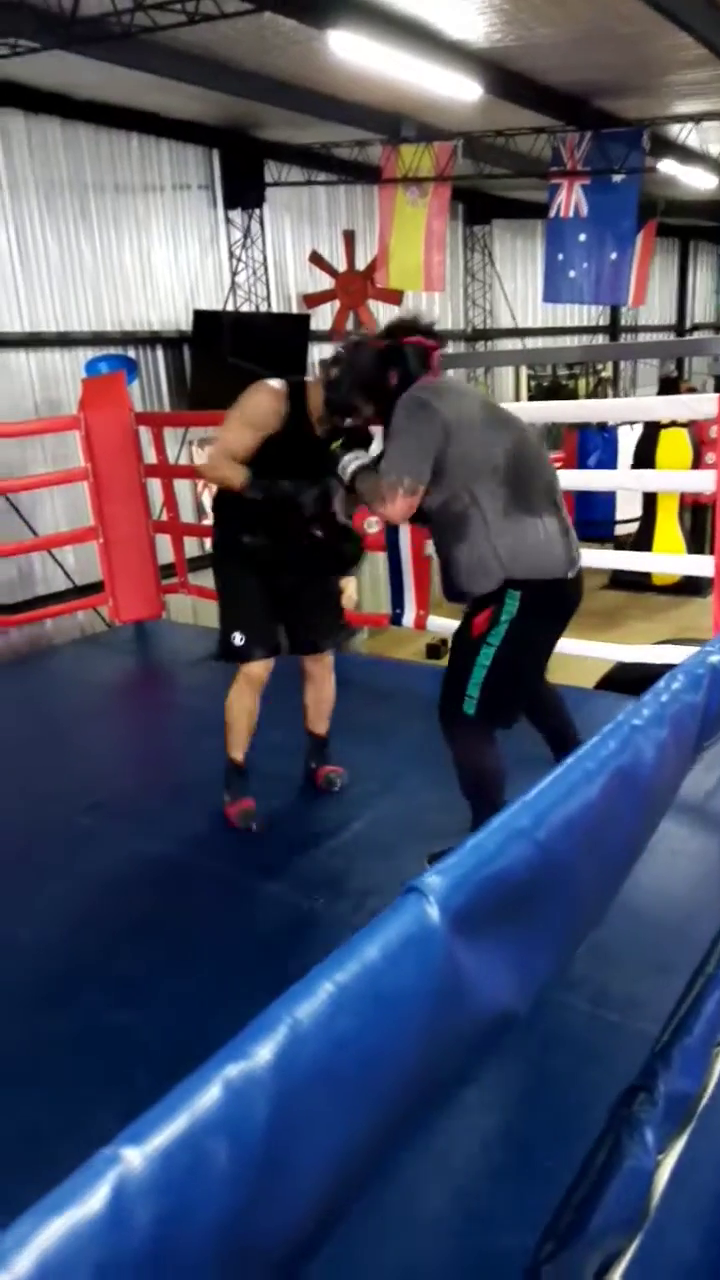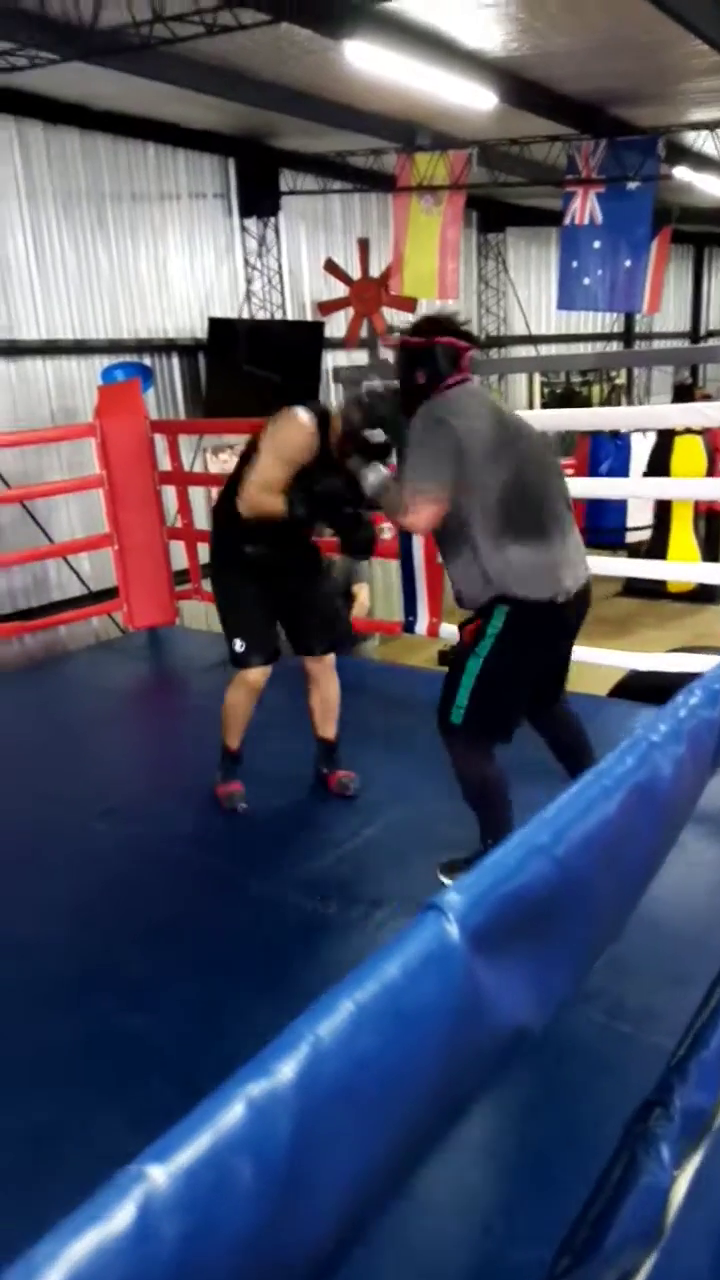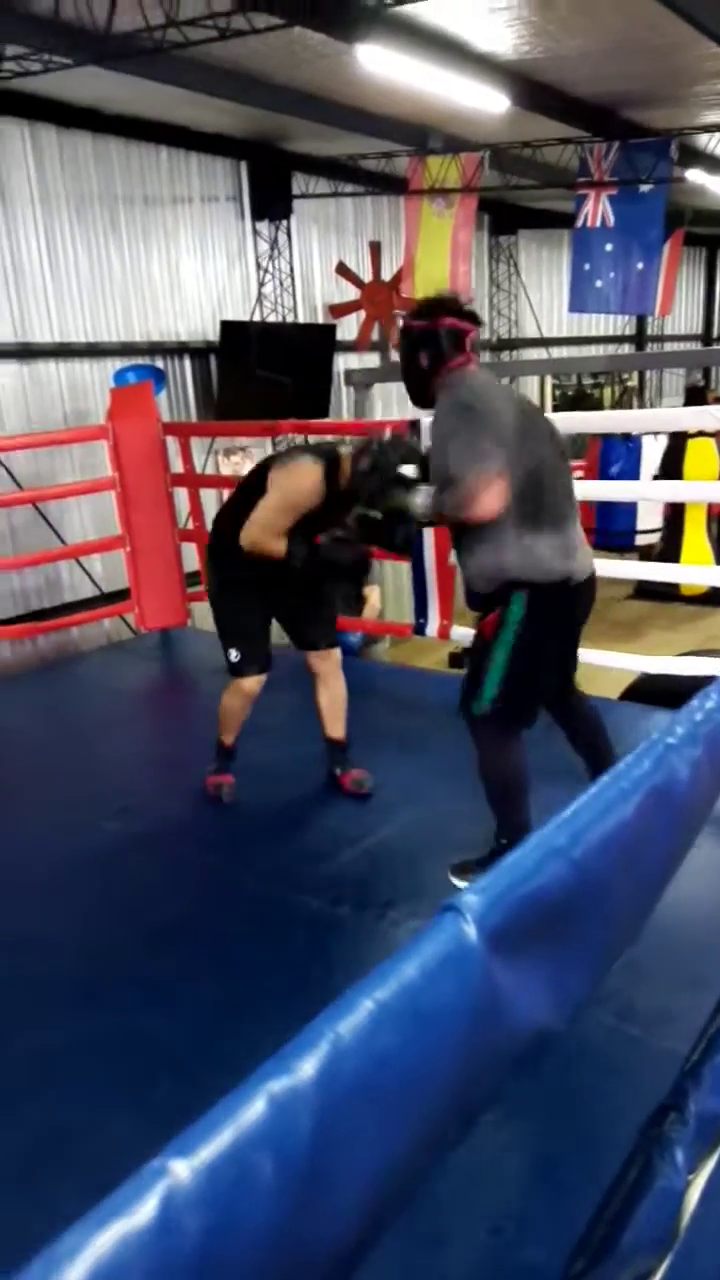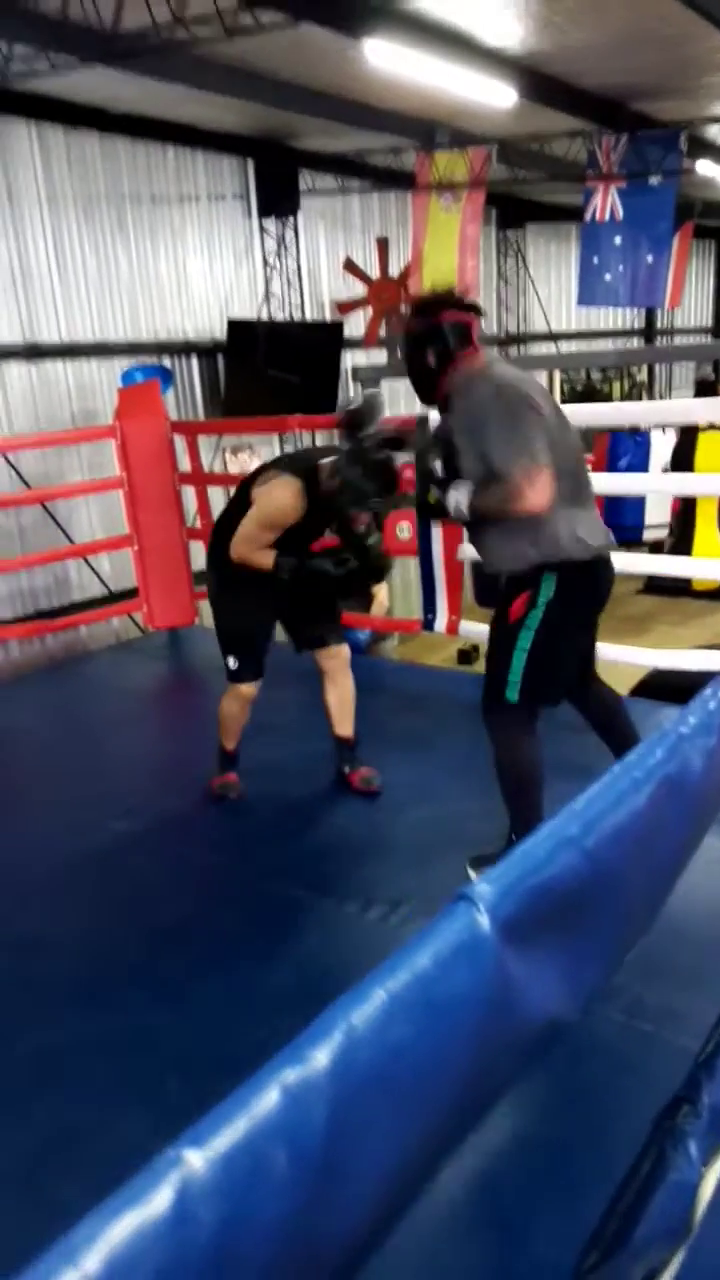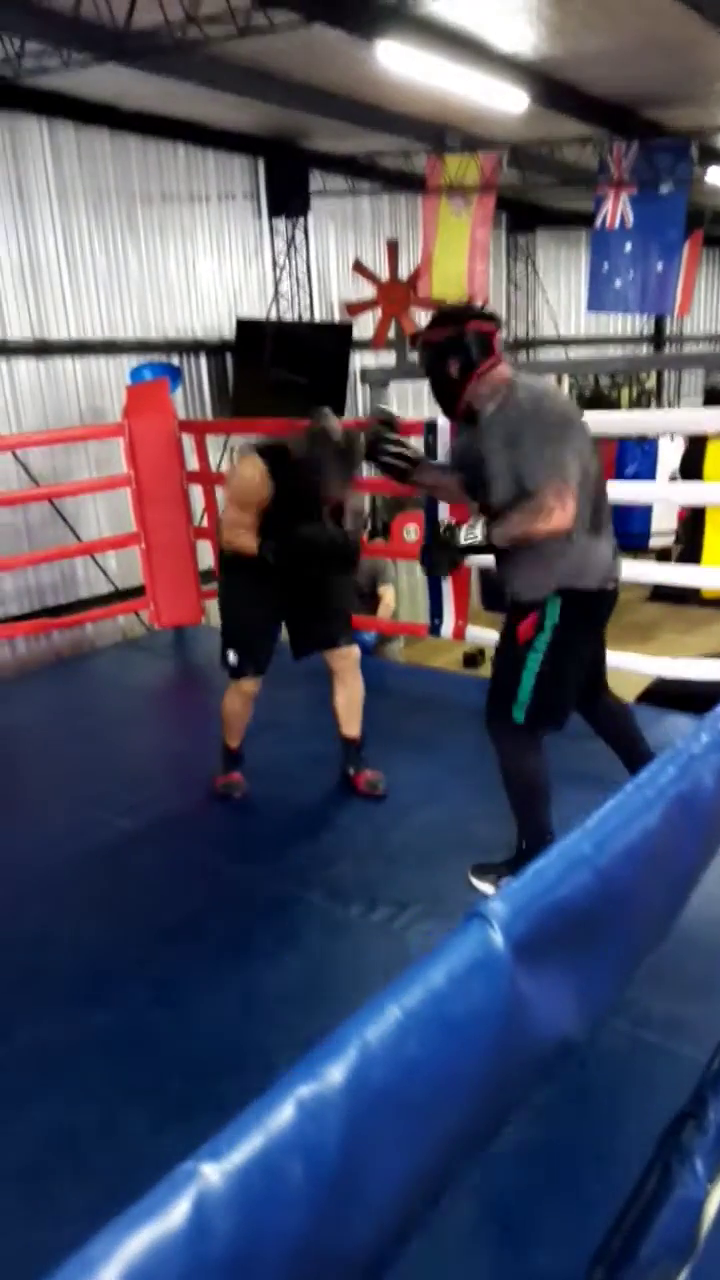
dt=0.1s
person 1, frame 1
left shoulder: (421, 406)
right shoulder: (463, 407)
left elbow: (392, 503)
right elbow: (436, 499)
left wrist: (348, 457)
left hip: (521, 585)
right hip: (553, 574)
left knee: (466, 717)
right knee: (526, 684)
person 1, frame 2
left shoulder: (437, 418)
right shoulder: (482, 415)
left elbow: (415, 513)
left wrist: (370, 474)
left hip: (520, 601)
right hip: (563, 587)
left knee: (464, 726)
right knee: (541, 699)
person 1, frame 3
left shoulder: (463, 403)
right shoulder: (482, 397)
left elbow: (484, 502)
left wrist: (421, 500)
left hip: (529, 585)
right hip: (562, 577)
left knee: (489, 717)
right knee: (556, 690)
left ankle: (513, 858)
person 1, frame 4
left shoulder: (495, 397)
right shoulder: (478, 397)
left elbow: (531, 494)
right elbow: (466, 467)
left wrist: (458, 499)
left hip: (556, 570)
right hip: (574, 564)
left knee: (509, 707)
right knee: (579, 679)
person 1, frame 5
left shoulder: (530, 410)
right shoulder: (484, 419)
left elbow: (554, 513)
right elbow: (456, 482)
left wrist: (474, 534)
right wrist: (401, 460)
left hip: (560, 594)
right hip: (581, 581)
left knee: (512, 722)
right knee: (588, 692)
left ankle: (534, 862)
person 2, frame 1
right shoulder: (273, 399)
right elbow: (219, 464)
left wrist: (337, 531)
right wrist: (282, 490)
left hip: (301, 547)
right hip: (242, 550)
left knee: (320, 659)
right knee: (255, 668)
left ankle: (318, 756)
right ankle: (235, 778)
person 2, frame 2
left shoulder: (344, 441)
right shoulder: (300, 430)
left elbow: (340, 501)
right elbow: (250, 503)
left wrist: (353, 524)
right wrist: (310, 506)
left hip: (295, 553)
right hip: (241, 556)
left knee: (322, 663)
right knee: (253, 673)
left ankle: (329, 762)
right ankle: (230, 765)
person 2, frame 3
left shoulder: (348, 472)
right shoulder: (308, 476)
right elbow: (251, 538)
right wrist: (313, 556)
left hip: (299, 569)
right hip: (238, 567)
left knee: (329, 661)
right knee: (250, 680)
left ankle: (340, 763)
right ankle: (223, 761)
person 2, frame 4
left shoulder: (341, 476)
right shoulder: (286, 493)
left elbow: (358, 525)
right elbow: (241, 551)
left wrist: (367, 551)
right wrist: (304, 571)
left hip: (294, 566)
right hip: (241, 571)
left knee: (336, 657)
right knee: (245, 685)
left ankle: (349, 759)
right ankle: (226, 763)
person 2, frame 5
left shoulder: (341, 459)
right shoulder: (256, 472)
left elbow: (342, 518)
right elbow: (233, 536)
left wrist: (345, 543)
right wrist: (283, 552)
left hip: (313, 568)
right hip: (252, 570)
left knee: (347, 657)
right knee: (246, 681)
left ankle: (354, 760)
right ankle: (231, 763)
